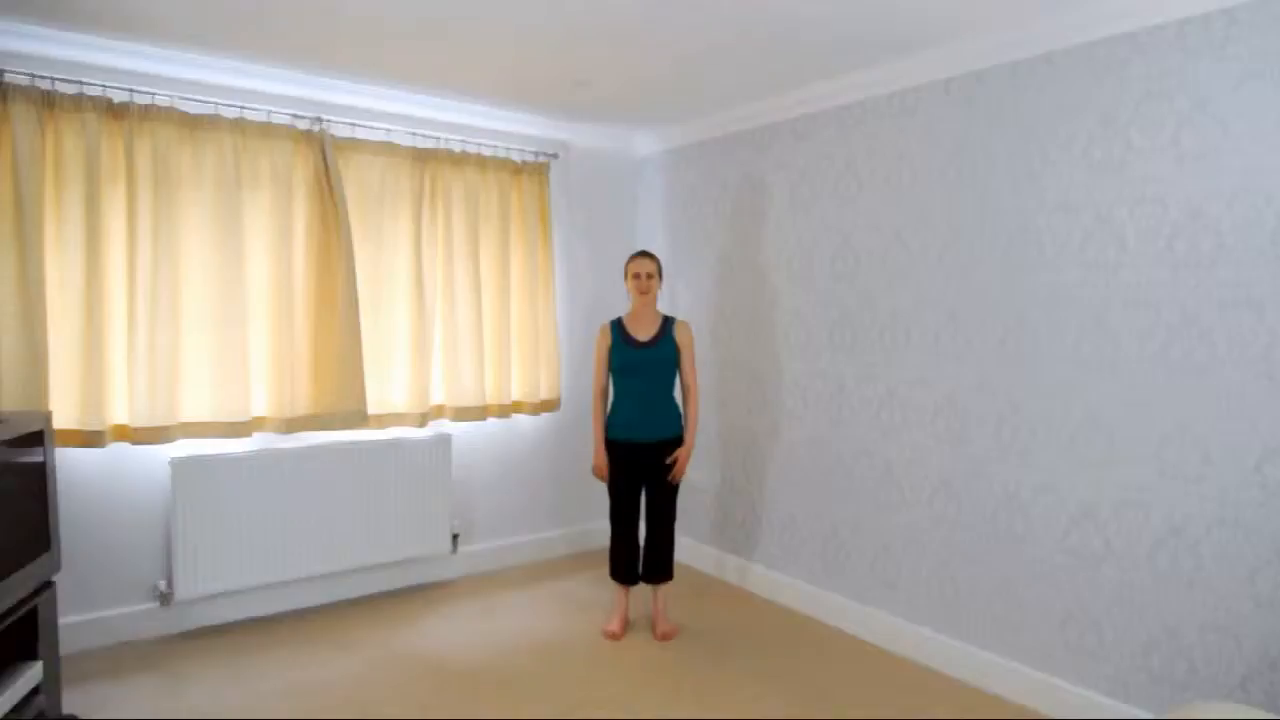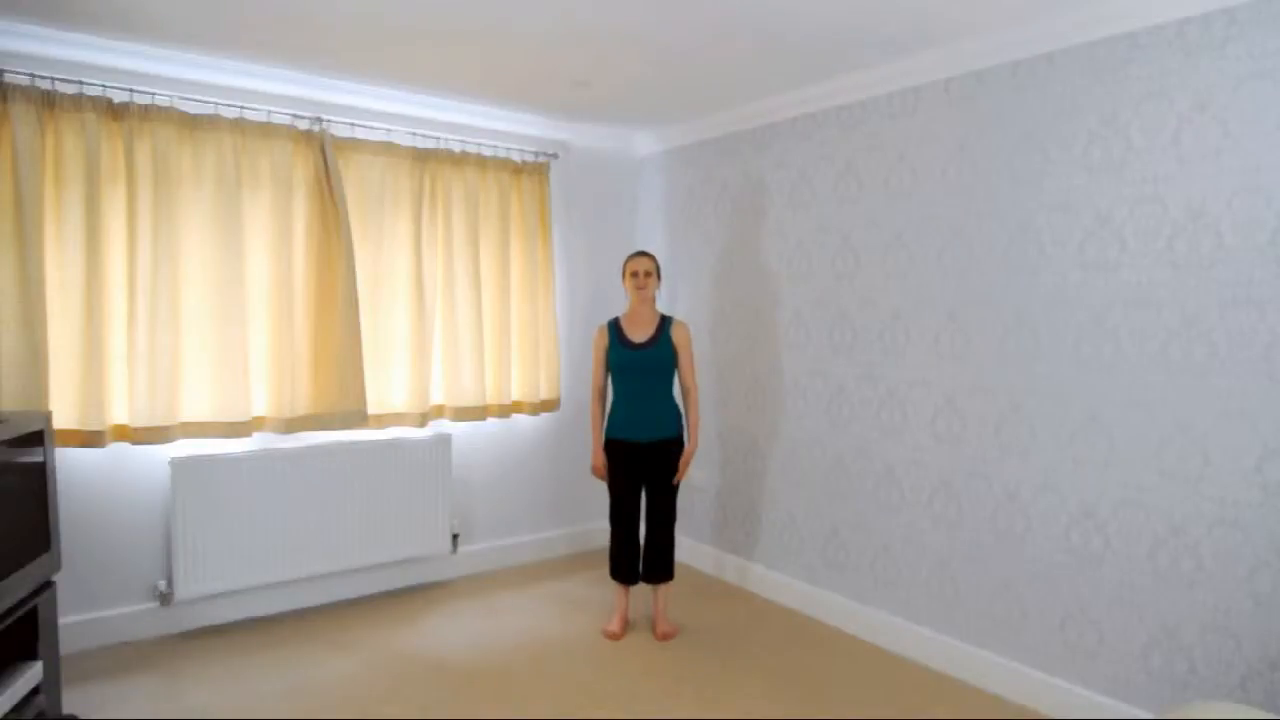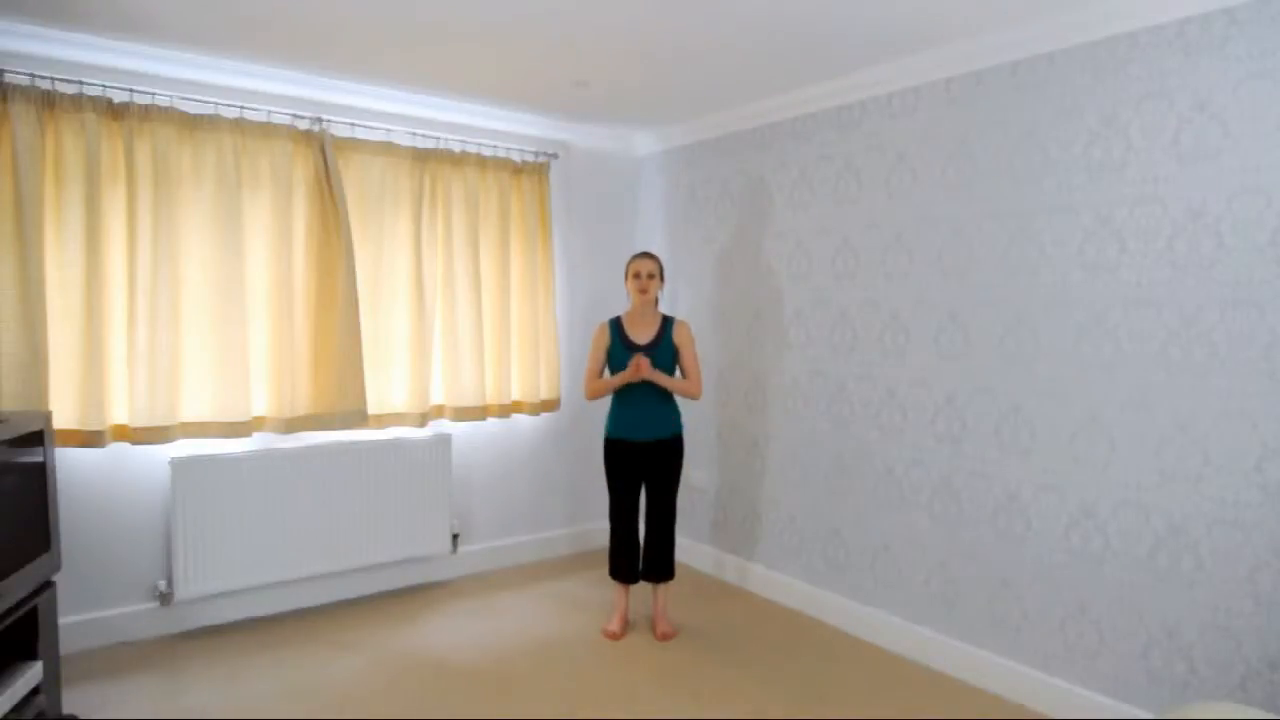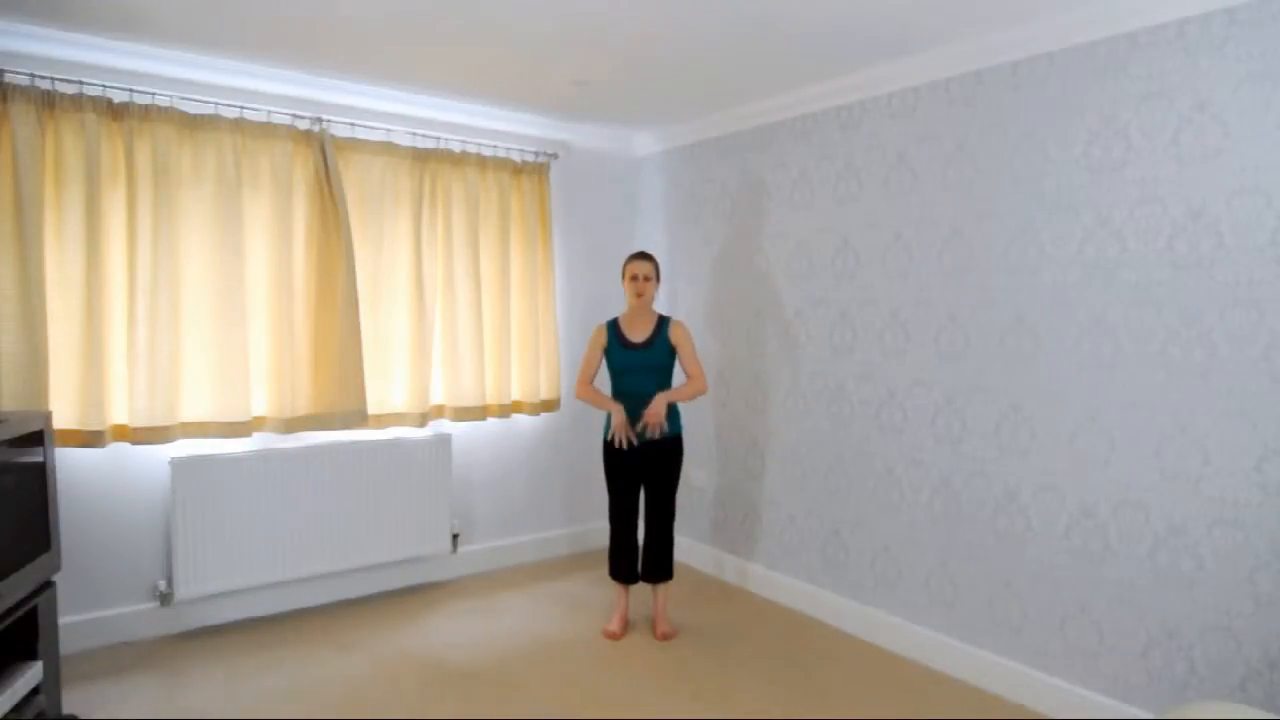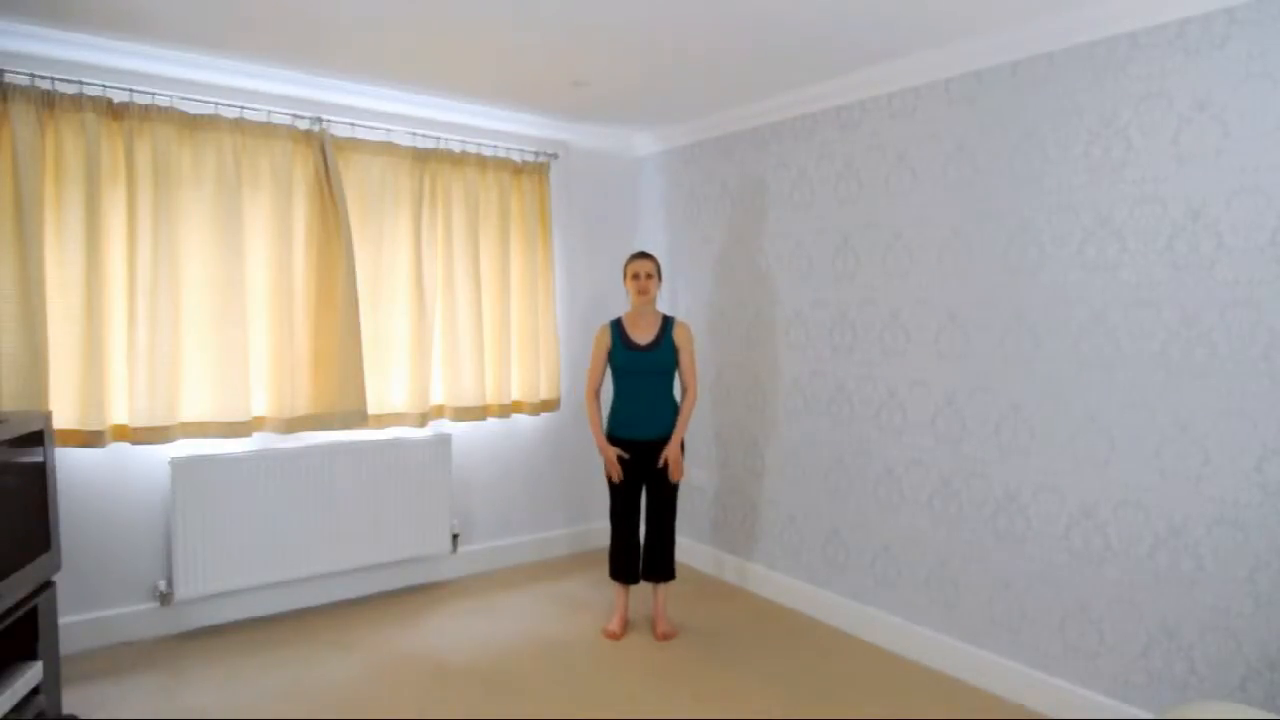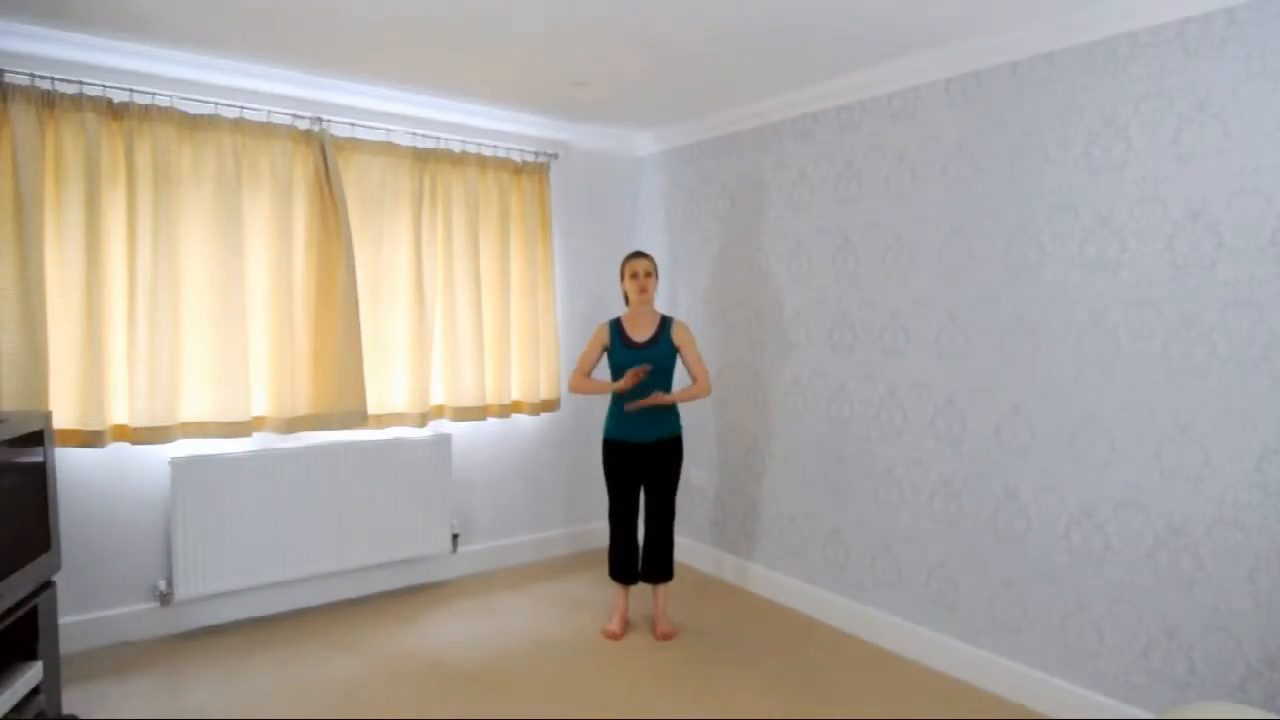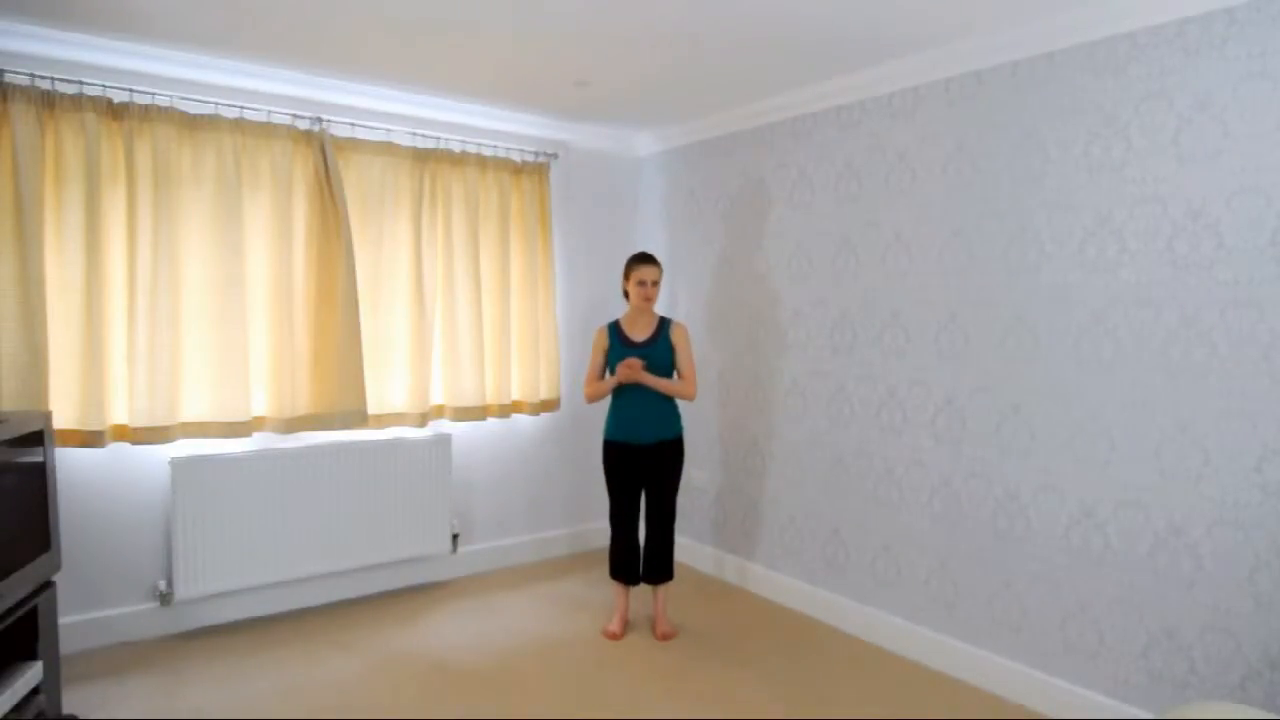
dt=0.7s
person 1, frame 1
left shoulder: (678, 330)
right shoulder: (609, 331)
left elbow: (690, 389)
right elbow: (600, 392)
left wrist: (688, 442)
right wrist: (599, 447)
left hip: (665, 442)
right hip: (621, 443)
left knee: (661, 522)
right knee: (622, 522)
left ankle: (660, 609)
right ankle: (620, 608)
person 1, frame 2
left shoulder: (676, 330)
right shoulder: (607, 332)
left elbow: (689, 389)
right elbow: (597, 393)
left wrist: (692, 442)
right wrist: (597, 447)
left hip: (665, 442)
right hip: (621, 442)
left knee: (661, 521)
right knee: (622, 521)
left ankle: (660, 609)
right ankle: (621, 608)
person 1, frame 3
left shoulder: (678, 329)
right shoulder: (607, 330)
left elbow: (695, 388)
right elbow: (590, 389)
left wrist: (654, 374)
right wrist: (626, 375)
left hip: (665, 440)
right hip: (620, 440)
left knee: (661, 519)
right knee: (622, 519)
left ankle: (660, 609)
right ankle: (620, 608)
person 1, frame 4
left shoulder: (673, 329)
right shoulder: (605, 332)
left elbow: (699, 383)
right elbow: (582, 387)
left wrist: (665, 399)
right wrist: (612, 408)
left hip: (664, 440)
right hip: (621, 440)
left knee: (661, 520)
right knee: (622, 520)
left ankle: (660, 609)
right ankle: (621, 608)
person 1, frame 5
left shoulder: (678, 330)
right shoulder: (609, 332)
left elbow: (690, 390)
right elbow: (591, 391)
left wrist: (676, 441)
right wrist: (601, 442)
left hip: (665, 442)
right hip: (622, 443)
left knee: (662, 520)
right knee: (623, 520)
left ankle: (660, 609)
right ankle: (621, 608)
person 1, frame 6
left shoulder: (676, 329)
right shoulder: (608, 331)
left elbow: (703, 384)
right elbow: (576, 381)
left wrist: (667, 397)
right wrist: (616, 385)
left hip: (664, 440)
right hip: (620, 441)
left knee: (661, 520)
right knee: (622, 520)
left ankle: (660, 609)
right ankle: (620, 609)
person 1, frame 7
left shoulder: (675, 331)
right shoulder: (607, 334)
left elbow: (689, 389)
right elbow: (590, 392)
left wrist: (644, 376)
right wrist: (618, 377)
left hip: (665, 442)
right hip: (620, 443)
left knee: (661, 520)
right knee: (622, 521)
left ankle: (660, 610)
right ankle: (621, 609)
